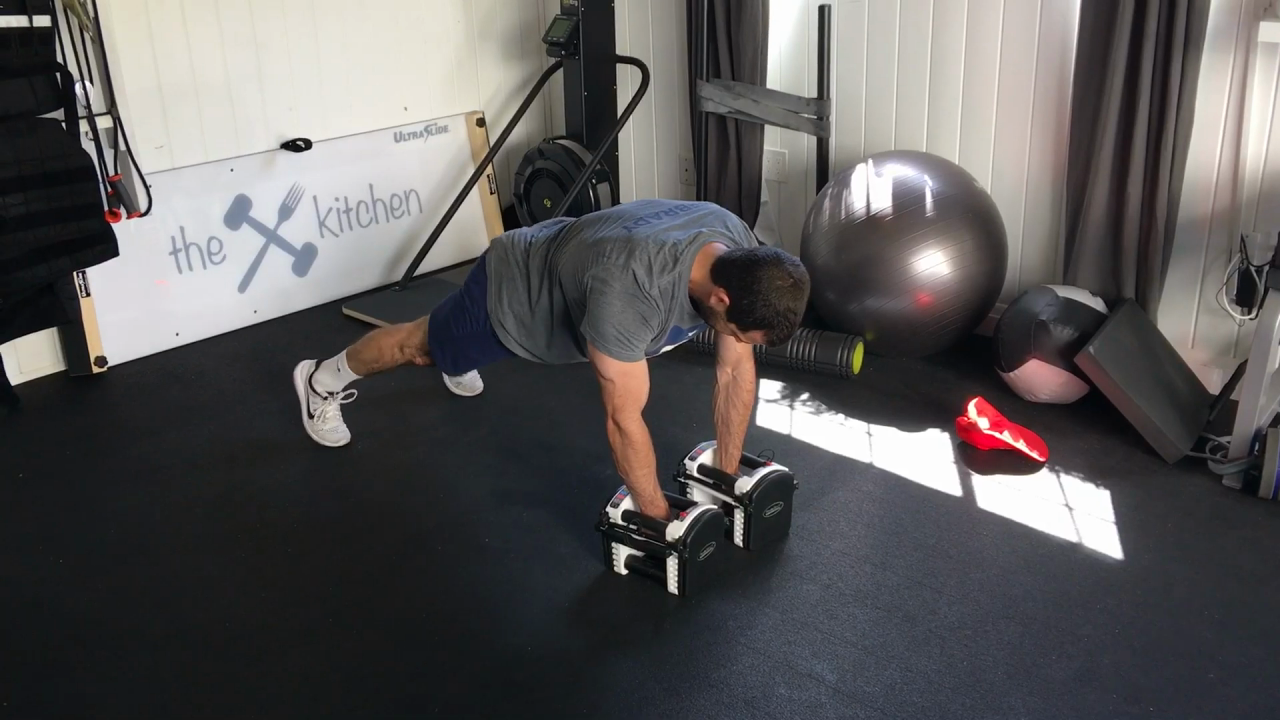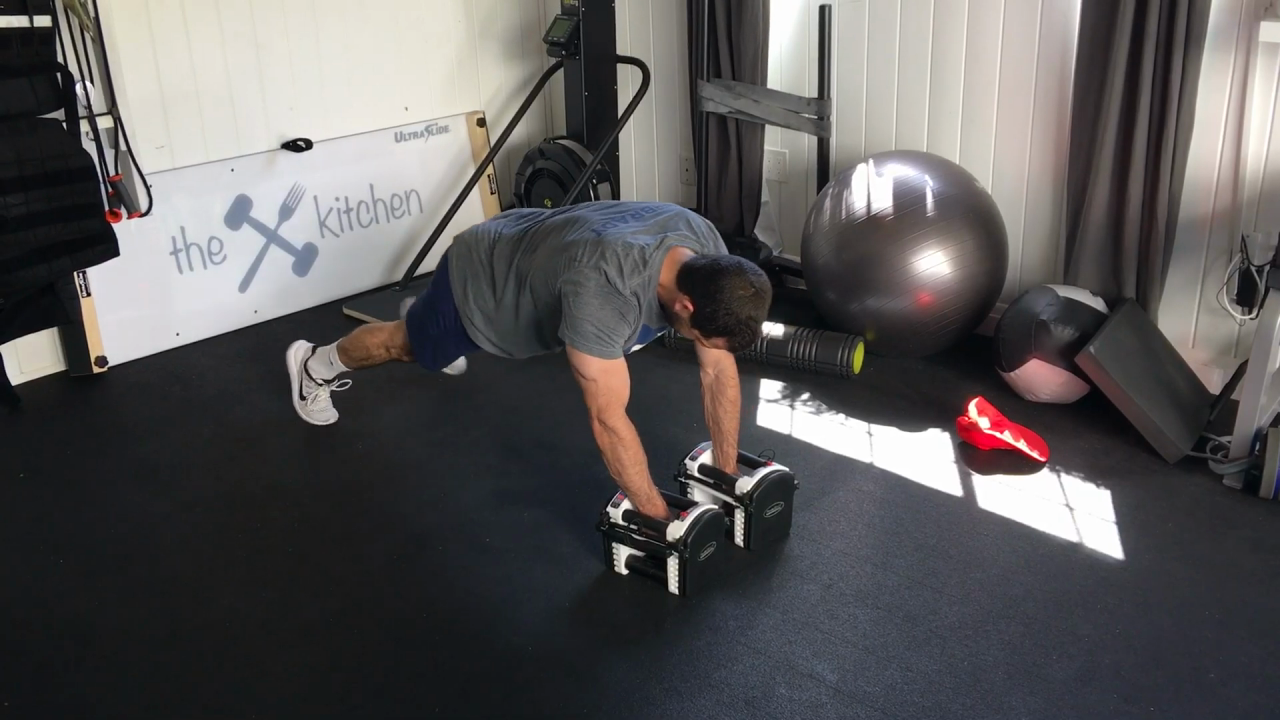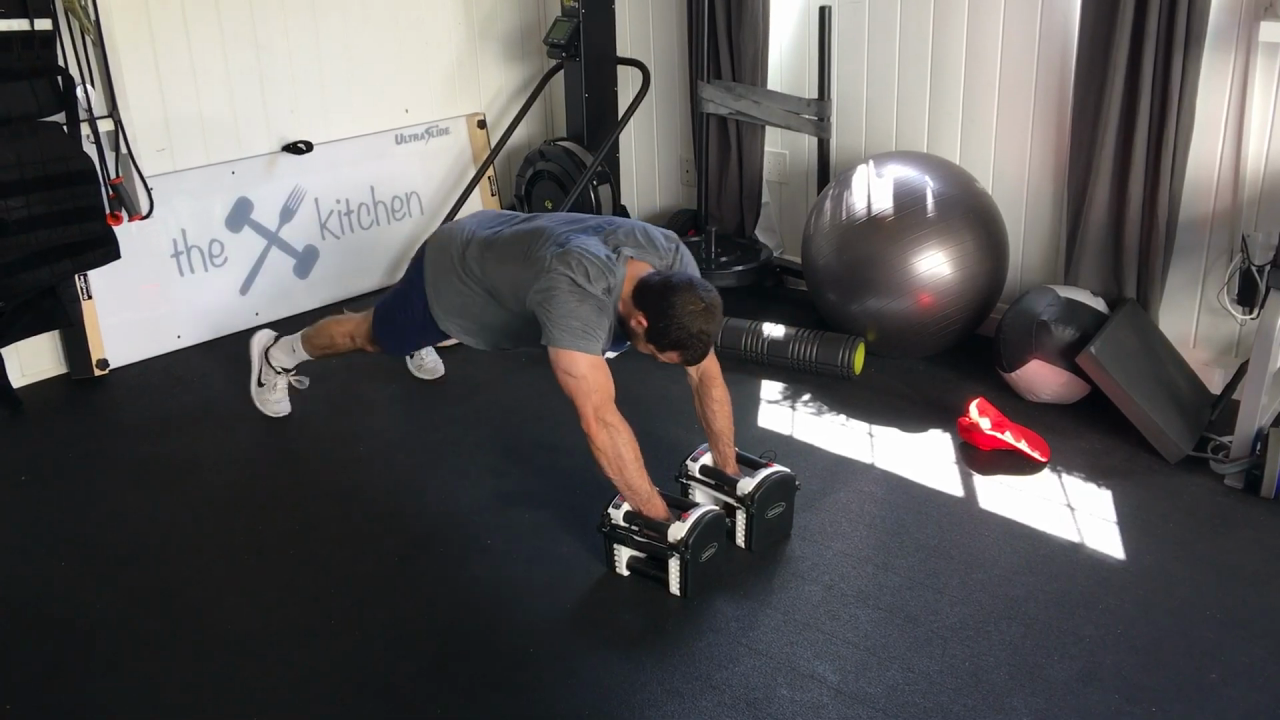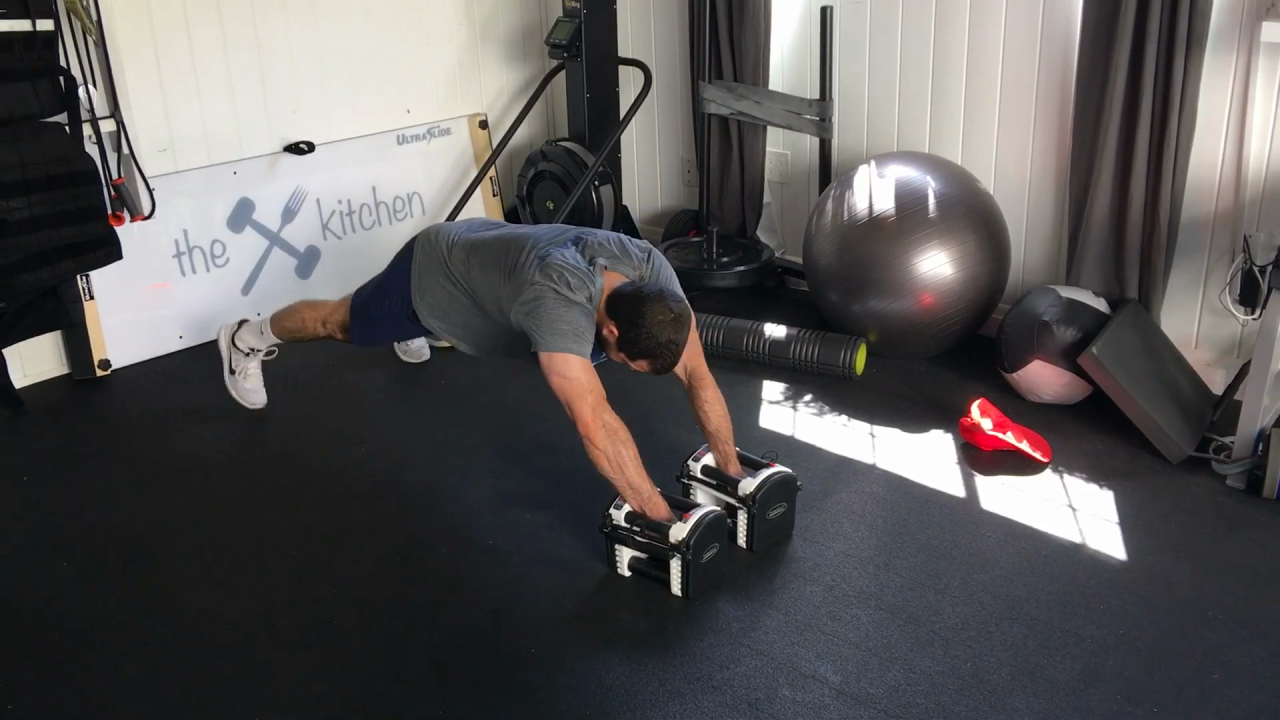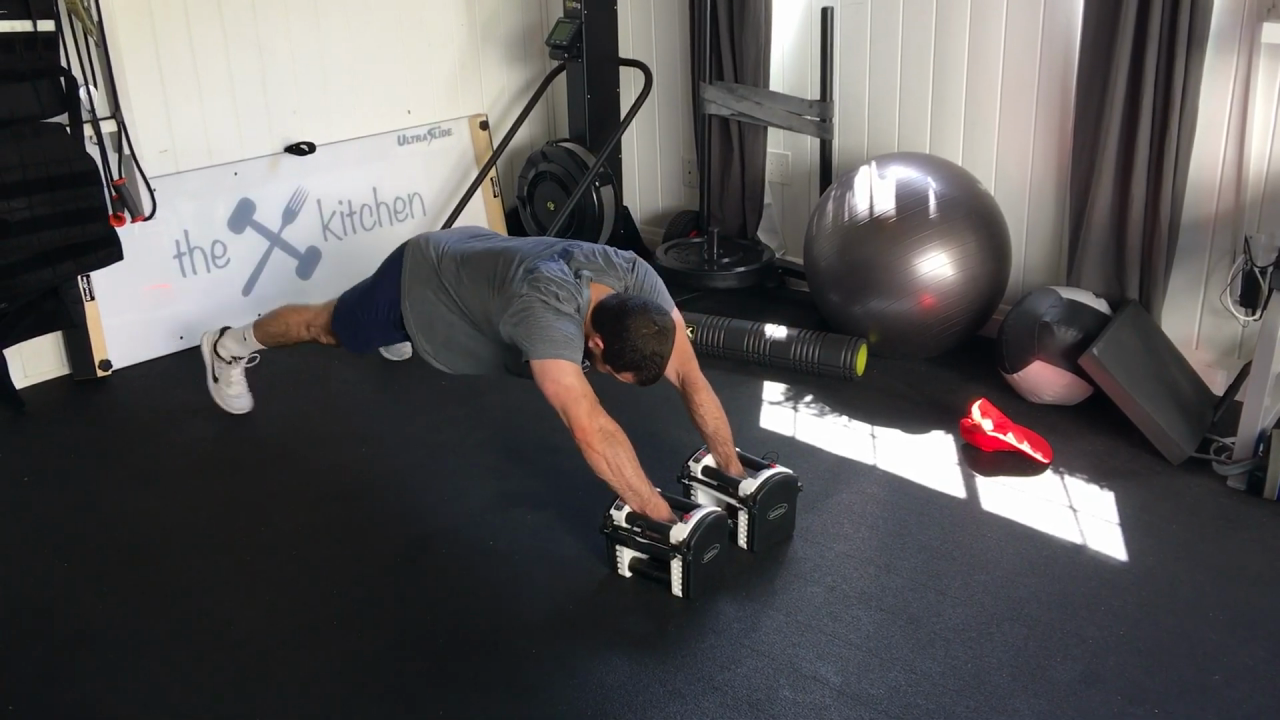
dt=0.5s
person 1, frame 1
left shoulder: (741, 251)
right shoulder: (629, 287)
left elbow: (736, 372)
right elbow: (624, 420)
left wrist: (727, 479)
right wrist: (660, 521)
left hip: (562, 271)
right hip: (514, 286)
right knee: (420, 343)
left ankle: (454, 361)
right ankle: (322, 380)
person 1, frame 2
left shoulder: (706, 247)
right shoulder: (603, 289)
left elbow: (719, 371)
right elbow: (608, 420)
left wrist: (727, 476)
right wrist: (660, 521)
left hip: (527, 246)
right hip: (479, 276)
right knee: (407, 343)
left ankle: (435, 333)
right ankle: (316, 366)
person 1, frame 3
left shoulder: (672, 260)
right shoulder: (576, 296)
left elbow: (706, 373)
right elbow: (599, 421)
left wrist: (730, 474)
right wrist: (661, 520)
left hip: (496, 242)
right hip: (451, 267)
right knee: (372, 332)
left ankle: (418, 346)
right ankle: (278, 355)
person 1, frame 4
left shoulder: (651, 269)
right shoulder: (561, 301)
left elbow: (698, 375)
right elbow: (595, 423)
left wrist: (733, 474)
right wrist: (661, 518)
left hip: (481, 252)
right hip: (434, 267)
right knee: (346, 322)
left ankle: (409, 331)
right ankle: (246, 341)
person 1, frame 5
left shoulder: (639, 281)
right shoulder: (547, 313)
left elbow: (691, 378)
right elbow: (590, 429)
left wrist: (734, 472)
right wrist: (664, 520)
left hip: (470, 257)
right hip: (422, 274)
right knee: (330, 325)
left ankle: (392, 336)
right ankle: (231, 346)
